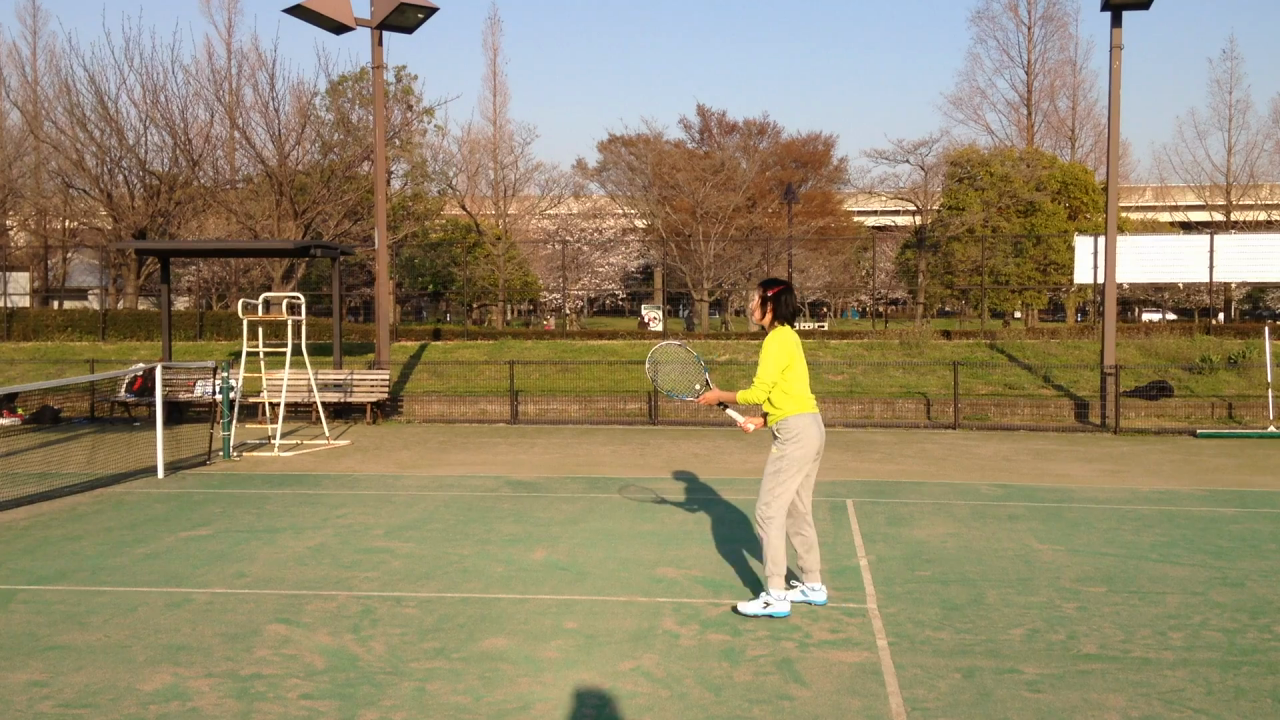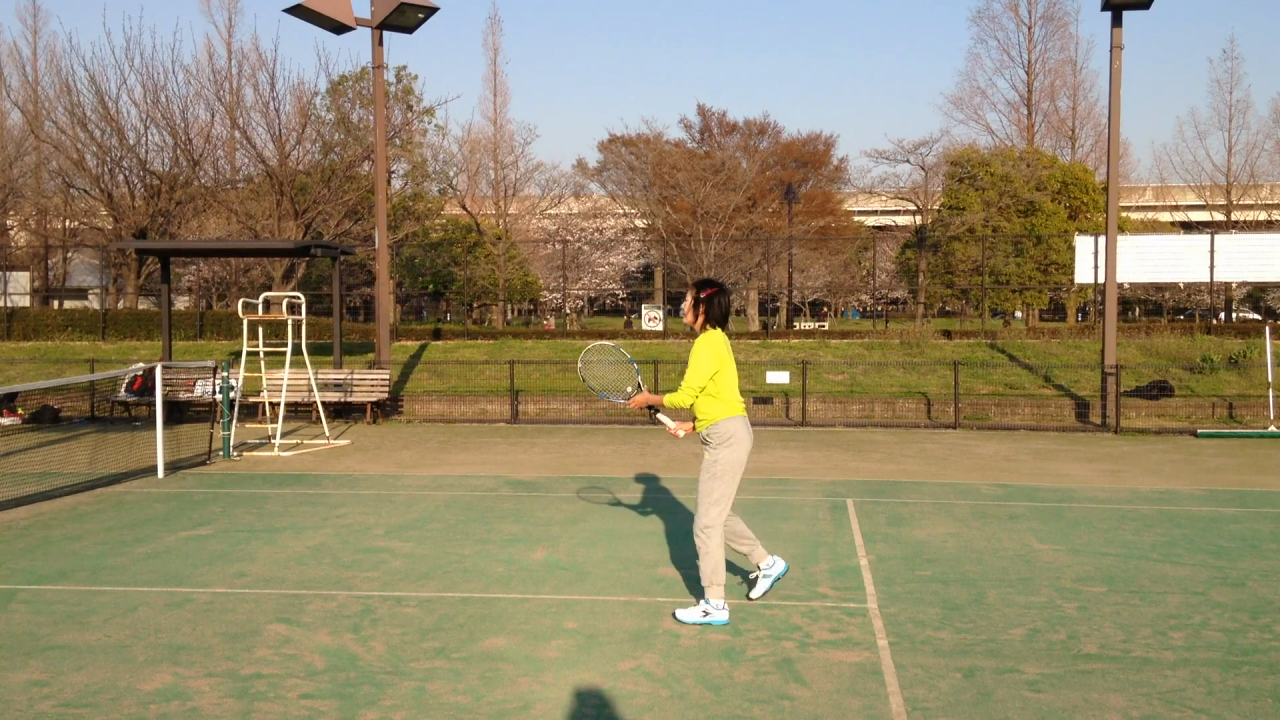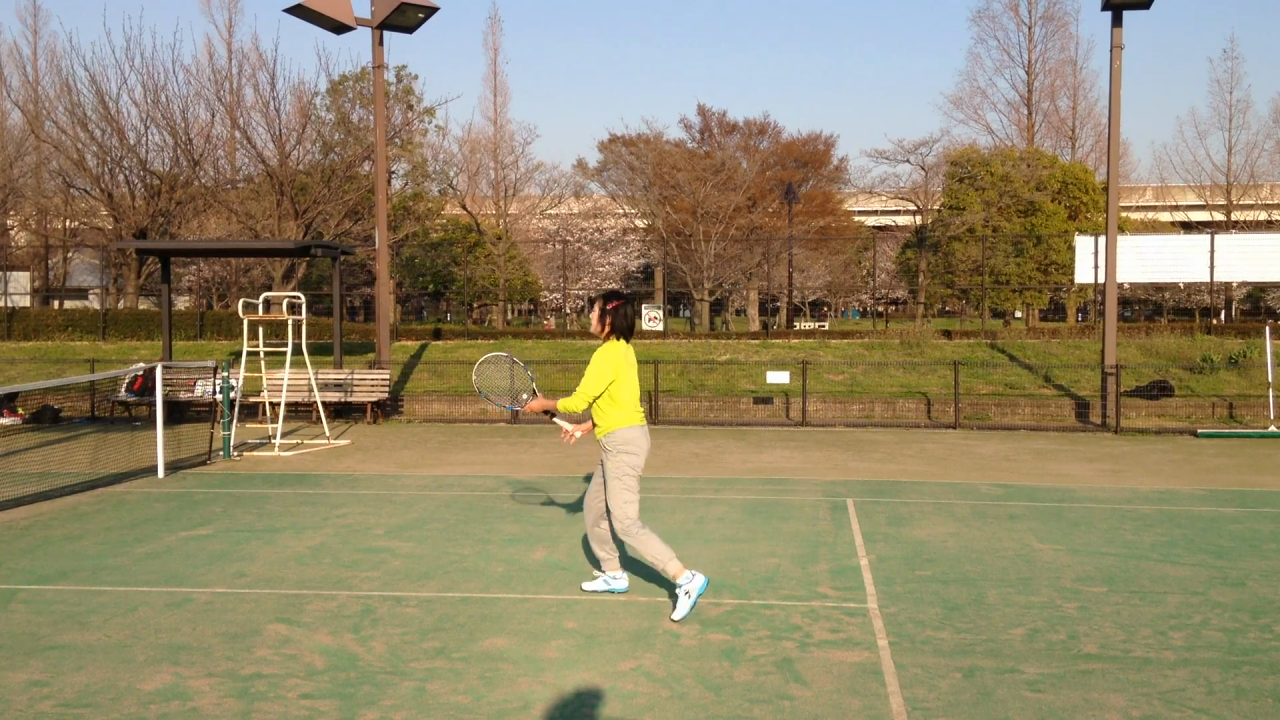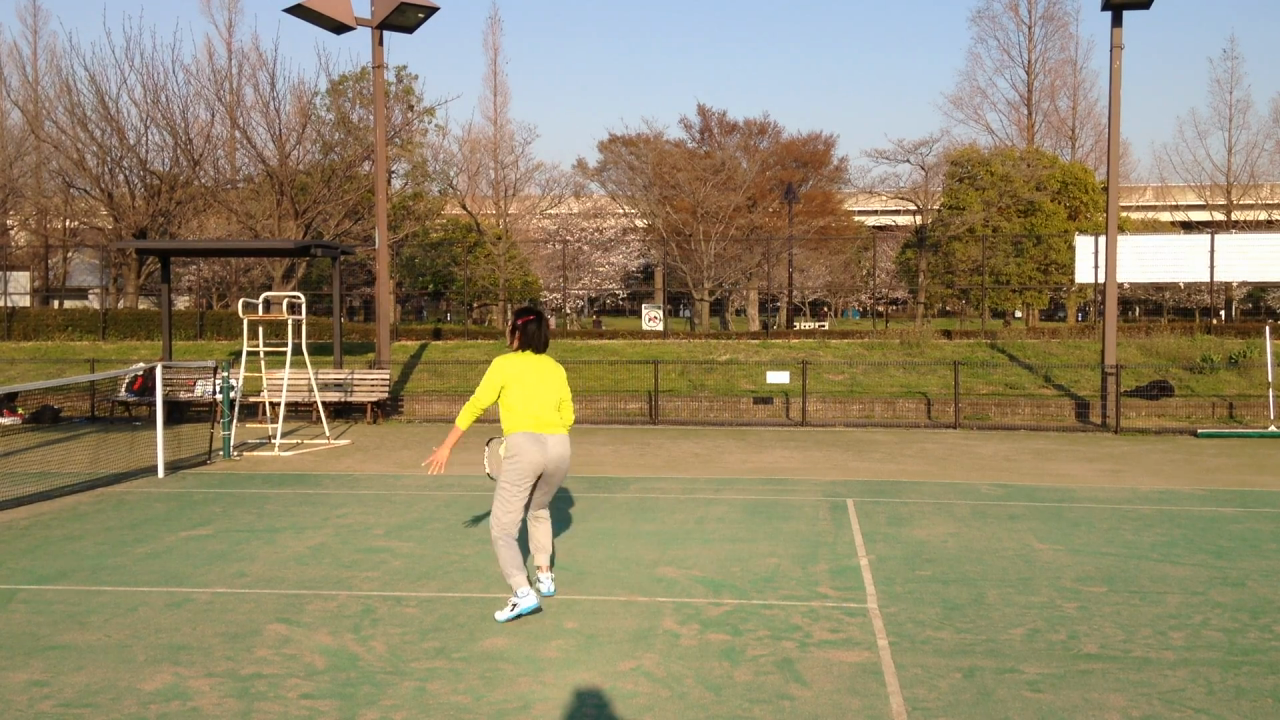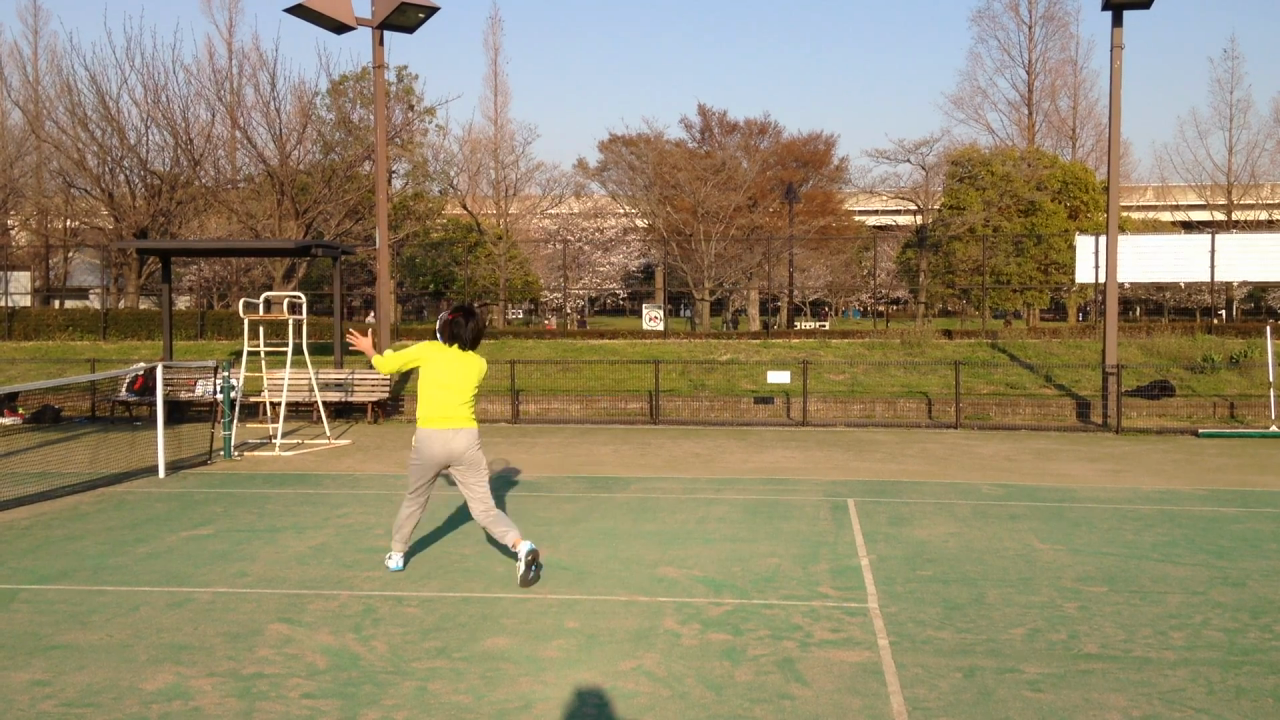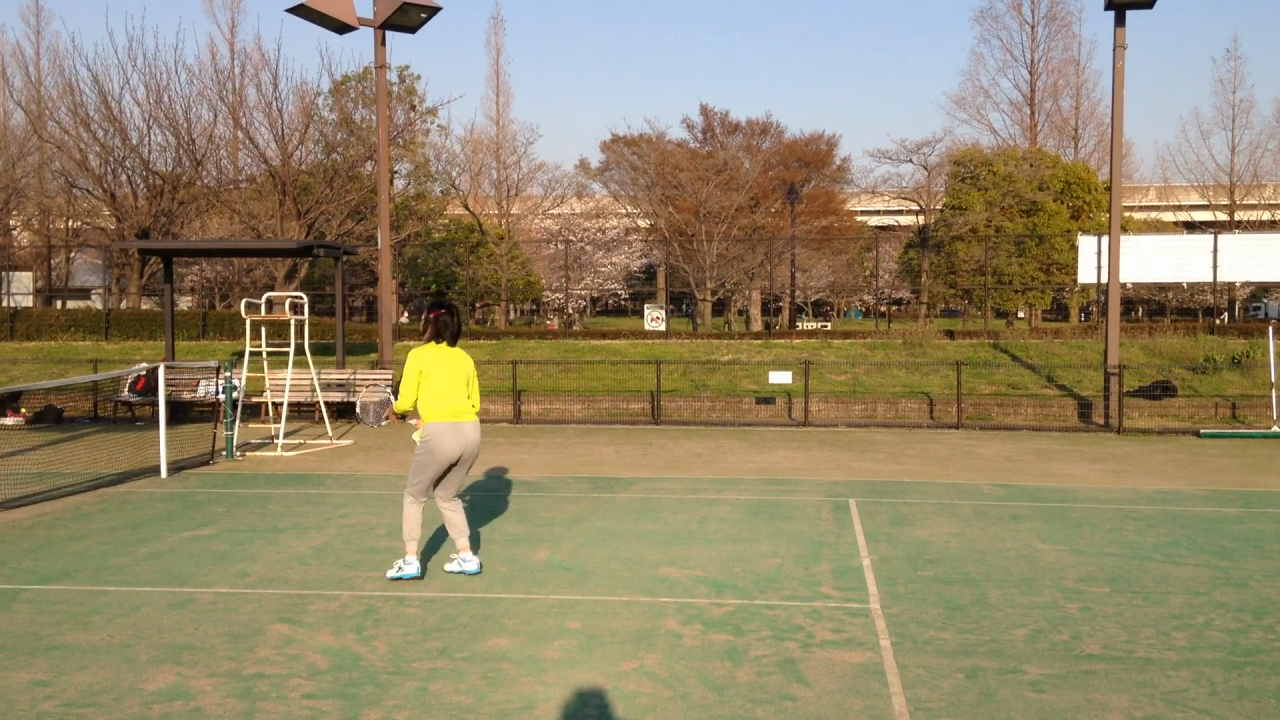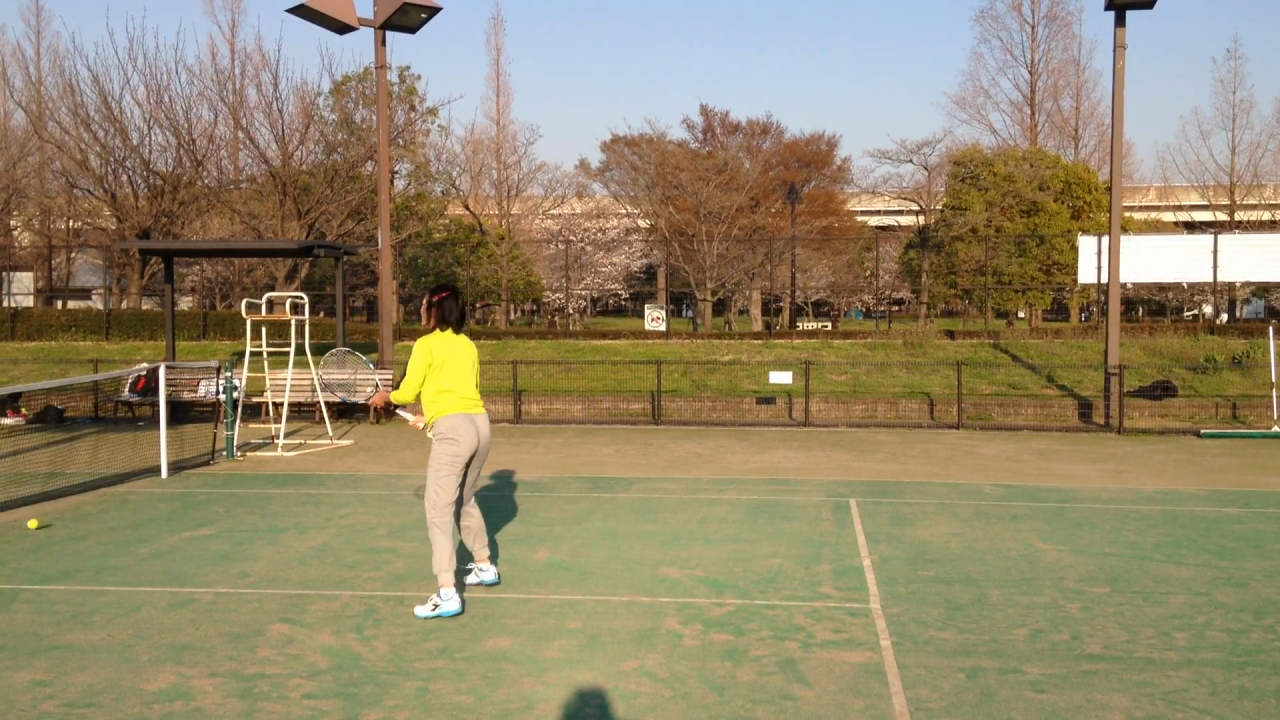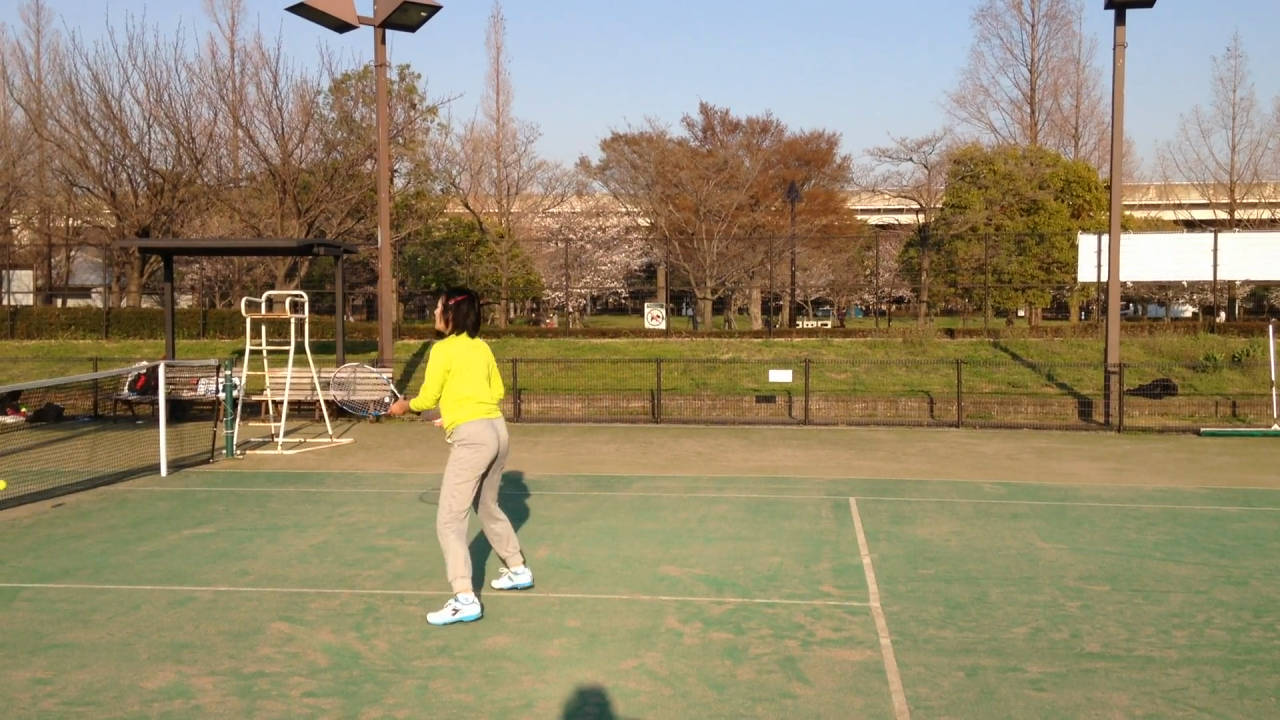
dt=0.5s
person 1, frame 1
left shoulder: (777, 340)
right shoulder: (786, 338)
left elbow: (758, 392)
left wrist: (719, 396)
right wrist: (761, 420)
left hip: (795, 434)
right hip: (806, 429)
left knee: (768, 514)
right knee: (797, 512)
left ankle: (775, 596)
right ankle: (813, 584)
person 1, frame 2
left shoulder: (707, 343)
right shoulder: (716, 340)
left elbow: (684, 397)
left wrist: (648, 399)
right wrist: (690, 425)
left hip: (726, 438)
right hip: (730, 435)
left knee: (706, 523)
right knee: (718, 515)
left ankle: (714, 603)
right ankle: (767, 563)
person 1, frame 3
left shoulder: (608, 354)
right shoulder: (622, 351)
left elbow: (579, 401)
left wrist: (544, 405)
right wrist: (585, 427)
left hip: (624, 446)
right hip: (624, 442)
left knee: (627, 526)
right knee: (593, 509)
left ankle: (687, 579)
right ankle: (613, 573)
person 1, frame 4
left shoulder: (504, 364)
right shoulder: (555, 369)
left elbow: (474, 408)
left wrist: (446, 446)
left hip: (524, 448)
right hip: (559, 447)
left knee: (503, 530)
right knee: (538, 511)
left ankle: (523, 593)
right ankle: (544, 575)
person 1, frame 5
left shoulder: (428, 350)
right shoulder: (478, 365)
left elbow: (385, 367)
left wrist: (368, 349)
left hip: (429, 438)
right hip: (465, 439)
left knee: (415, 497)
right knee: (485, 510)
left ankle: (397, 553)
right ankle: (523, 548)
person 1, frame 6
left shoulder: (418, 355)
right shoulder: (465, 358)
left elbow: (406, 402)
left wrist: (394, 409)
left hip: (440, 434)
right hip: (471, 432)
left knee: (414, 496)
right knee: (447, 495)
left ankle: (410, 559)
right ankle: (466, 556)
person 1, frame 7
left shoulder: (425, 345)
right shoulder: (467, 345)
left elbow: (406, 393)
left wrist: (382, 397)
right wrist: (431, 415)
left hip: (452, 432)
right hip: (478, 425)
left knee: (437, 516)
right knee: (464, 500)
left ankle: (447, 593)
right ankle: (484, 564)
person 1, frame 8
left shoulder: (442, 350)
right shoulder: (481, 347)
left elbow: (426, 400)
left wrist: (403, 405)
left hip: (472, 438)
right hip: (496, 430)
left knee: (450, 522)
right knee: (488, 506)
left ankle: (465, 600)
right ankle: (518, 569)
